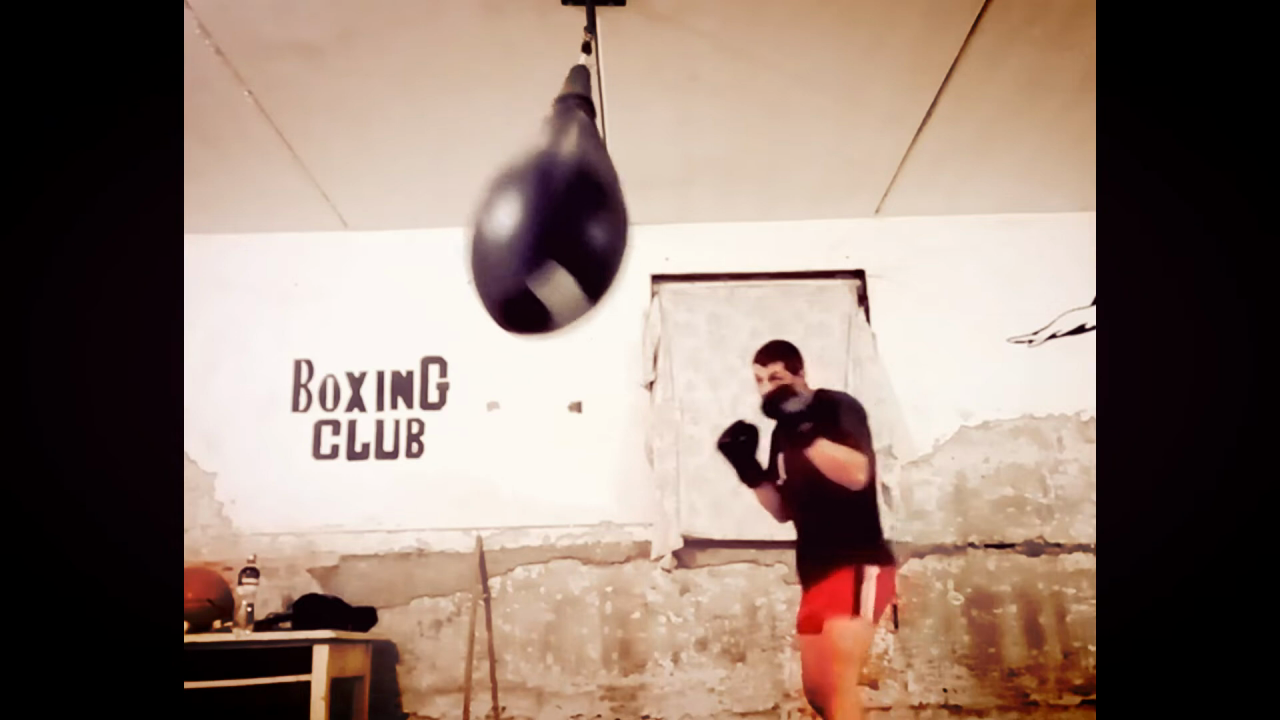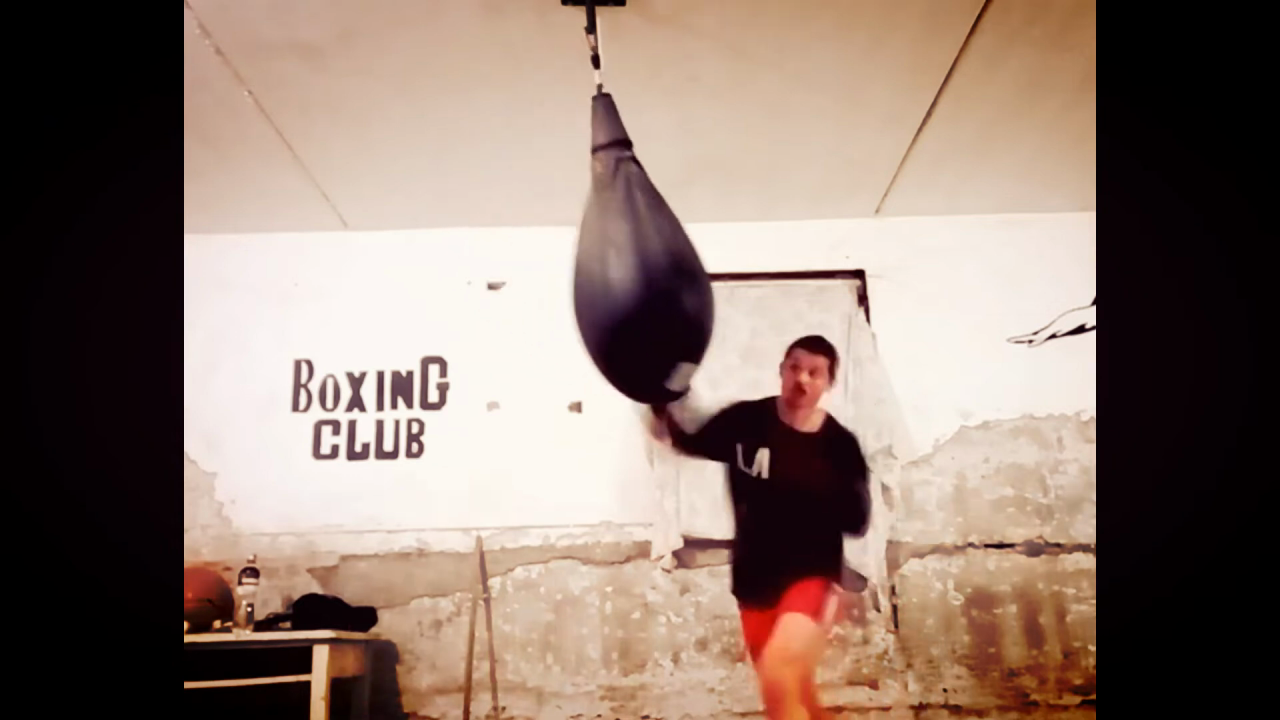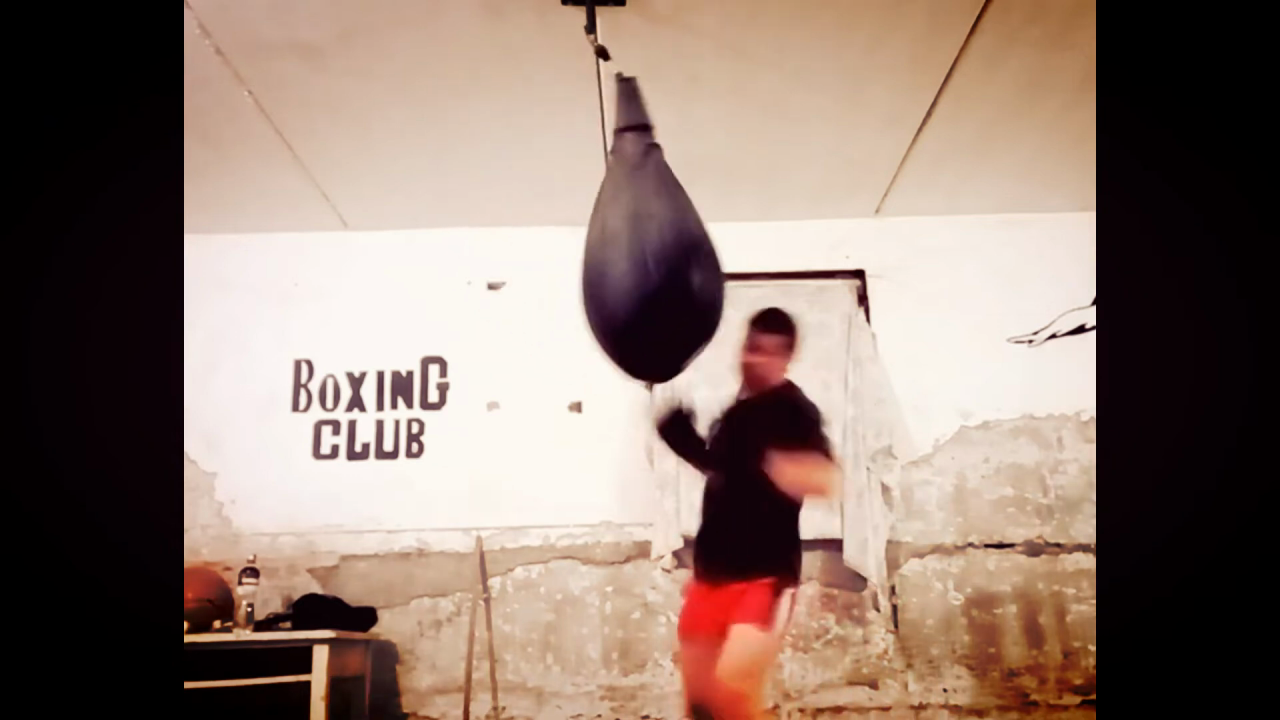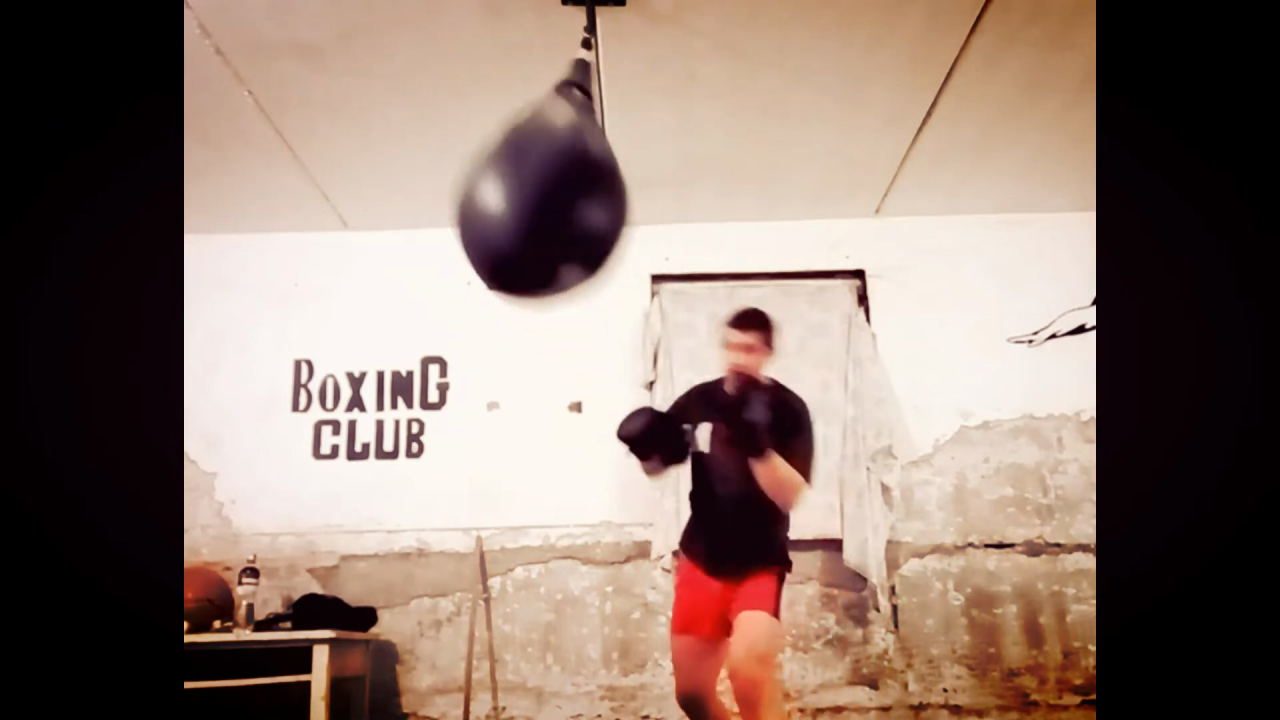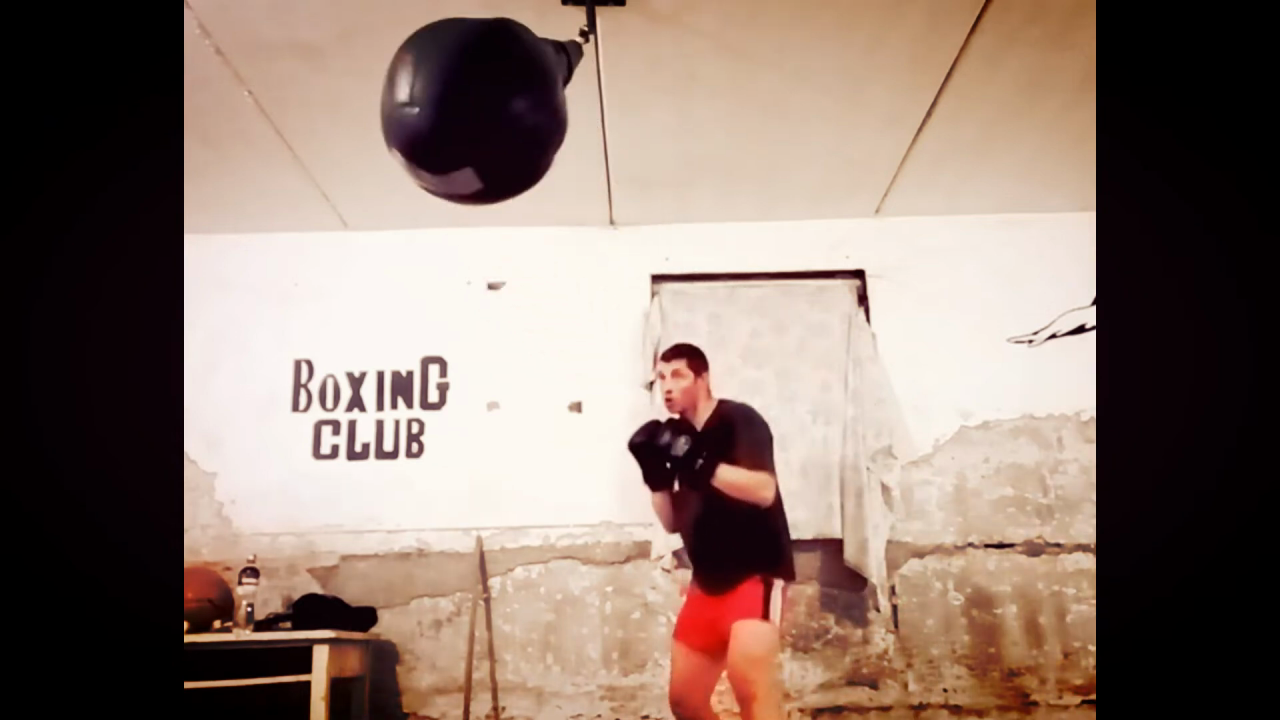
dt=0.3s
person 1, frame 1
left shoulder: (837, 408)
right shoulder: (781, 433)
left elbow: (856, 474)
right elbow: (782, 510)
left wrist: (804, 430)
right wrist: (747, 467)
left hip: (860, 566)
right hip: (817, 570)
left knee: (836, 678)
right knee: (818, 689)
person 1, frame 2
left shoulder: (841, 446)
right shoulder: (744, 422)
left elbow: (852, 514)
right elbow: (672, 437)
left wrist: (853, 521)
right wrist: (662, 413)
left hip: (810, 581)
right hip: (754, 586)
left knee: (780, 680)
person 1, frame 3
left shoulder: (791, 410)
right shoulder: (741, 409)
left elbow: (823, 482)
left wrist: (763, 453)
right wrist: (690, 443)
left hip: (766, 579)
right hip: (711, 576)
person 1, frame 4
left shoulder: (788, 410)
right shoulder: (700, 400)
left elbow: (789, 496)
right elbow: (659, 466)
left wrist: (758, 442)
right wrist: (646, 444)
left hip: (760, 566)
right hip: (700, 564)
left knee: (750, 674)
person 1, frame 5
left shoulder: (740, 421)
right shoulder: (680, 436)
left elbow: (764, 491)
right elbow: (672, 522)
left wrist: (702, 465)
right wrist: (654, 472)
left hip: (757, 576)
right hip: (708, 585)
left knee: (749, 680)
